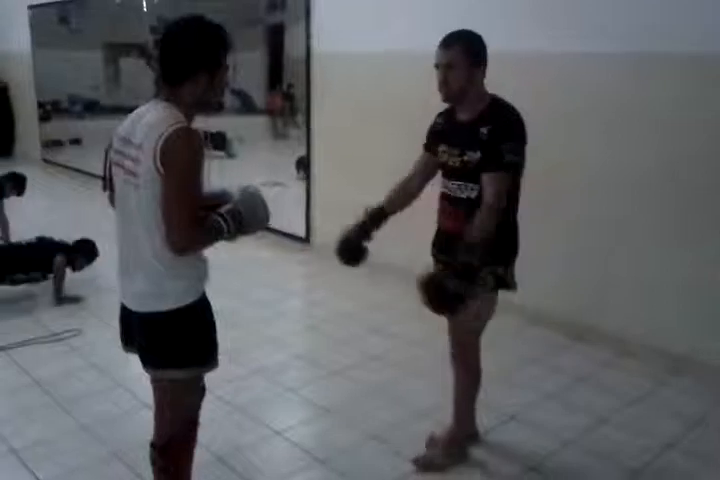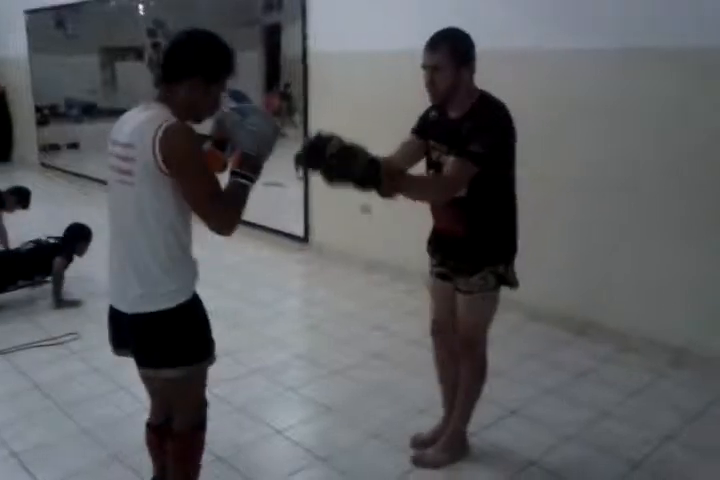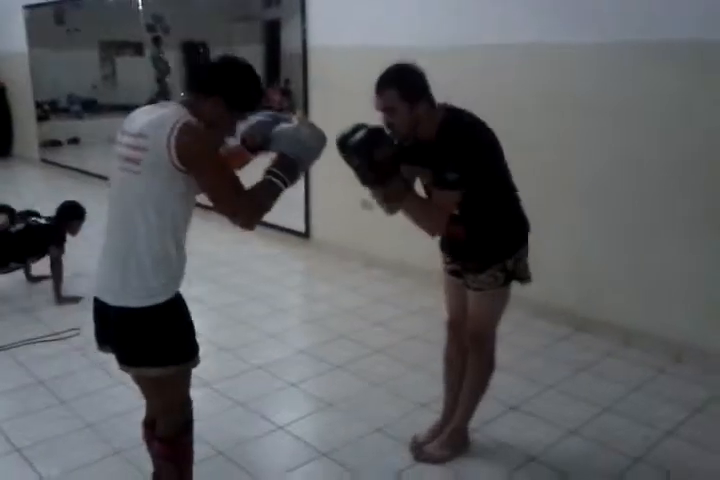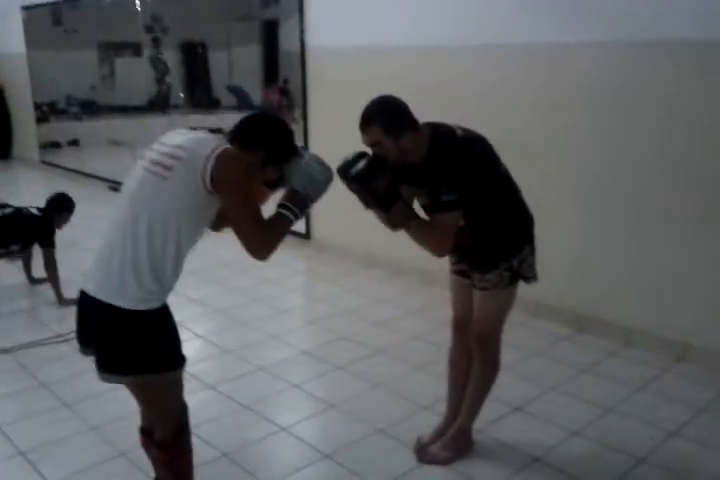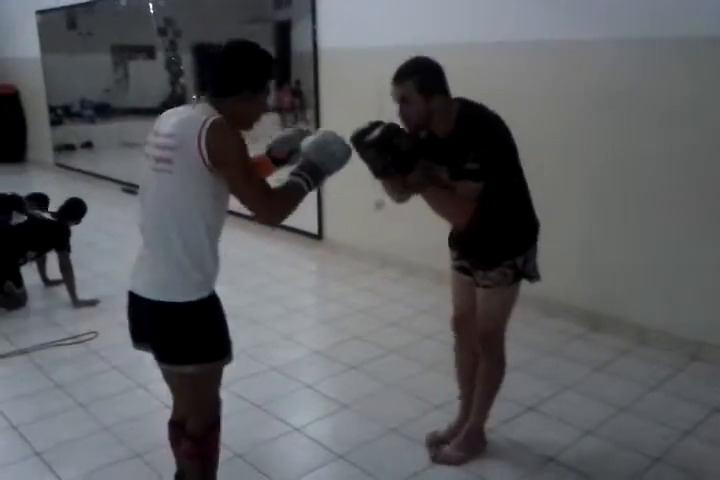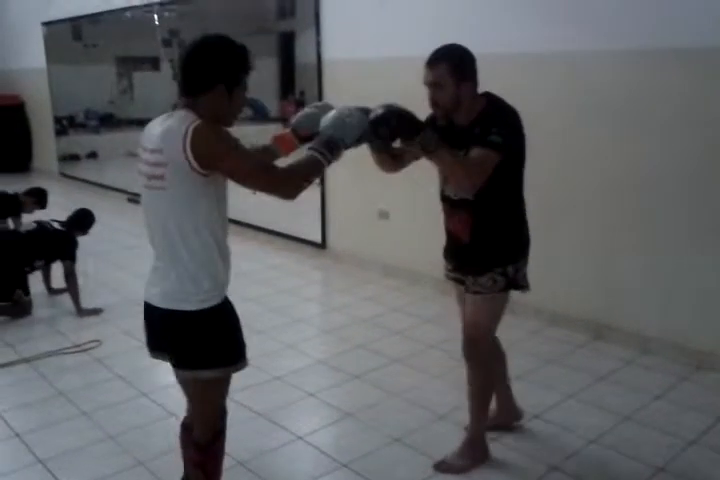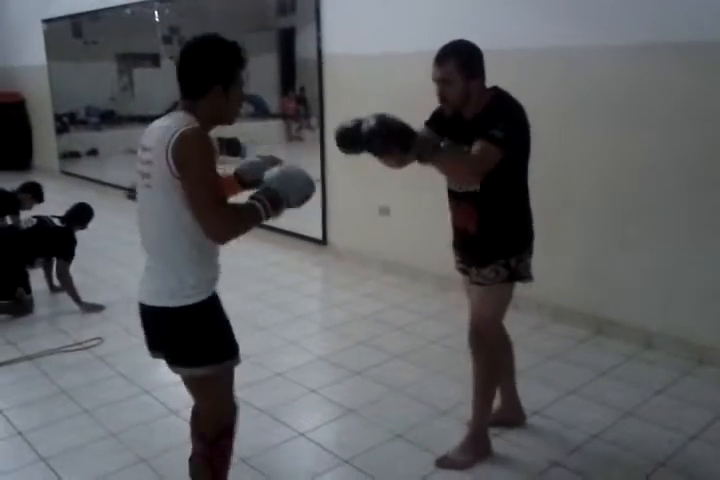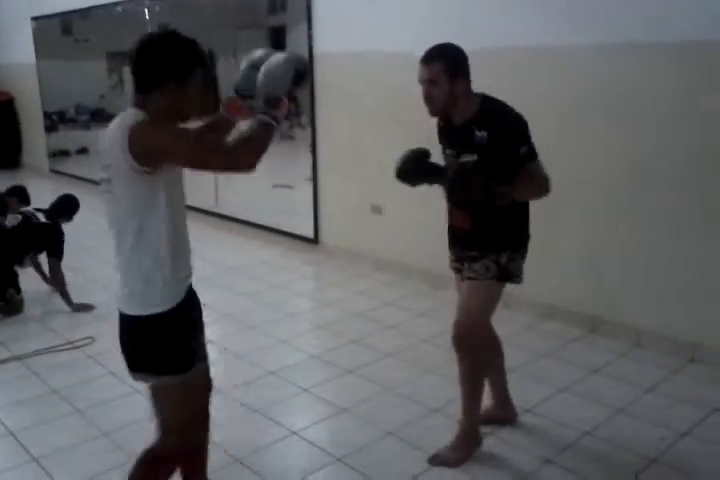
dt=0.3s
person 1, frame 1
left shoulder: (134, 122)
right shoulder: (180, 138)
right elbow: (182, 240)
right wrist: (229, 221)
left hip: (138, 299)
right hip: (174, 306)
left knee: (174, 410)
right knee: (177, 422)
person 1, frame 2
left shoulder: (129, 122)
right shoulder: (175, 134)
right elbow: (222, 220)
left wrist: (211, 148)
right wrist: (248, 164)
left hip: (127, 301)
right hip: (166, 306)
left knee: (163, 410)
right knee: (188, 417)
person 1, frame 3
left shoulder: (142, 118)
right shoulder: (190, 131)
right elbow: (244, 213)
right wrist: (286, 169)
left hip: (114, 293)
right hip: (146, 302)
left knee: (161, 408)
right knee: (174, 416)
person 1, frame 4
left shoulder: (179, 141)
right shoulder: (227, 162)
right elbow: (260, 245)
left wrist: (265, 187)
right wrist: (296, 202)
left hip: (100, 298)
right hip: (132, 310)
left knee: (158, 413)
right knee: (171, 422)
person 1, frame 5
left shoulder: (171, 121)
right shoulder: (218, 131)
right elbow: (269, 210)
left wrist: (270, 158)
right wrist: (309, 173)
left hip: (147, 295)
right hip: (184, 303)
left knee: (187, 409)
right knee: (202, 417)
person 1, frame 6
left shoulder: (159, 129)
right shoulder: (202, 135)
left elbow: (242, 162)
right elbow: (282, 185)
left wrist: (295, 137)
right wrist: (327, 147)
left hip: (163, 303)
right hip: (197, 311)
left knee: (199, 415)
right knee: (208, 427)
person 1, frame 7
left shoulder: (162, 130)
right shoulder: (190, 140)
right elbow: (220, 228)
left wrist: (238, 181)
right wrist: (268, 199)
left hip: (162, 300)
right hip: (185, 307)
left knee: (213, 402)
right knee: (218, 422)
person 1, frame 8
left shoulder: (133, 129)
right shoulder: (148, 133)
left elbow: (202, 139)
right elbow: (238, 159)
left wrist: (245, 102)
right wrist: (273, 103)
left hip: (168, 298)
right hip: (155, 312)
left knee: (195, 395)
right knee: (176, 438)
person 2, frame 1
left shoulder: (503, 124)
right shoulder: (444, 122)
left elbow: (494, 202)
right elbow: (416, 181)
left wrist: (470, 261)
right wrist: (372, 220)
left hip: (486, 256)
right hip: (450, 251)
left knee: (464, 342)
right knee: (458, 339)
left ankle: (459, 437)
right ankle: (466, 423)
person 2, frame 2
left shoulder: (489, 120)
right shoulder: (435, 116)
left elbow: (446, 185)
right elbow: (397, 160)
left wrist: (379, 179)
left hip: (486, 254)
right hip: (444, 247)
left knee: (468, 340)
right knee: (441, 331)
left ankle: (456, 433)
right ankle: (449, 420)
person 2, frame 3
left shoulder: (463, 138)
right shoulder: (409, 136)
left elbow: (433, 221)
right elbow: (393, 204)
left wrist: (389, 180)
right wrist: (370, 172)
left hip: (496, 247)
right hip: (458, 244)
left knee: (478, 336)
right knee: (454, 329)
left ankle: (457, 431)
right ankle: (446, 421)
person 2, frame 4
left shoulder: (456, 157)
right shoulder: (406, 157)
left elbow: (439, 244)
right elbow: (397, 222)
left wrist: (395, 206)
left hip: (502, 247)
right hip: (466, 244)
left knee: (483, 338)
right knee: (461, 329)
left ankle: (461, 432)
right ankle: (450, 422)
person 2, frame 5
left shoulder: (481, 132)
right shoulder: (424, 132)
left elbow: (458, 209)
right elbow: (401, 194)
left wrist: (415, 173)
left hip: (506, 245)
right hip: (467, 241)
left knee: (487, 336)
right knee: (462, 326)
left ankle: (472, 433)
right ankle: (465, 418)
person 2, frame 6
left shoulder: (500, 120)
right shoulder: (442, 120)
left elbow: (469, 178)
right elbow: (393, 163)
left wrist: (422, 139)
right wrist: (377, 137)
left hip: (497, 253)
right hip: (461, 248)
left knee: (475, 343)
right knee: (479, 335)
left ankle: (475, 443)
right ankle: (506, 407)
person 2, frame 7
left shoulder: (506, 114)
right shoulder: (449, 114)
left elbow: (471, 169)
right elbow: (401, 156)
left wrist: (413, 145)
left hip: (501, 245)
right hip: (469, 241)
left knee: (480, 336)
right knee: (489, 326)
left ankle: (477, 439)
right ankle: (511, 407)
person 2, frame 8
left shoulder: (501, 123)
right shoulder: (447, 122)
left elbow: (539, 185)
left wrist: (491, 187)
right wrist: (431, 172)
left hip: (497, 245)
right hip: (464, 240)
left knee: (464, 334)
right knee: (478, 327)
left ankle: (467, 434)
right ankle: (502, 405)
